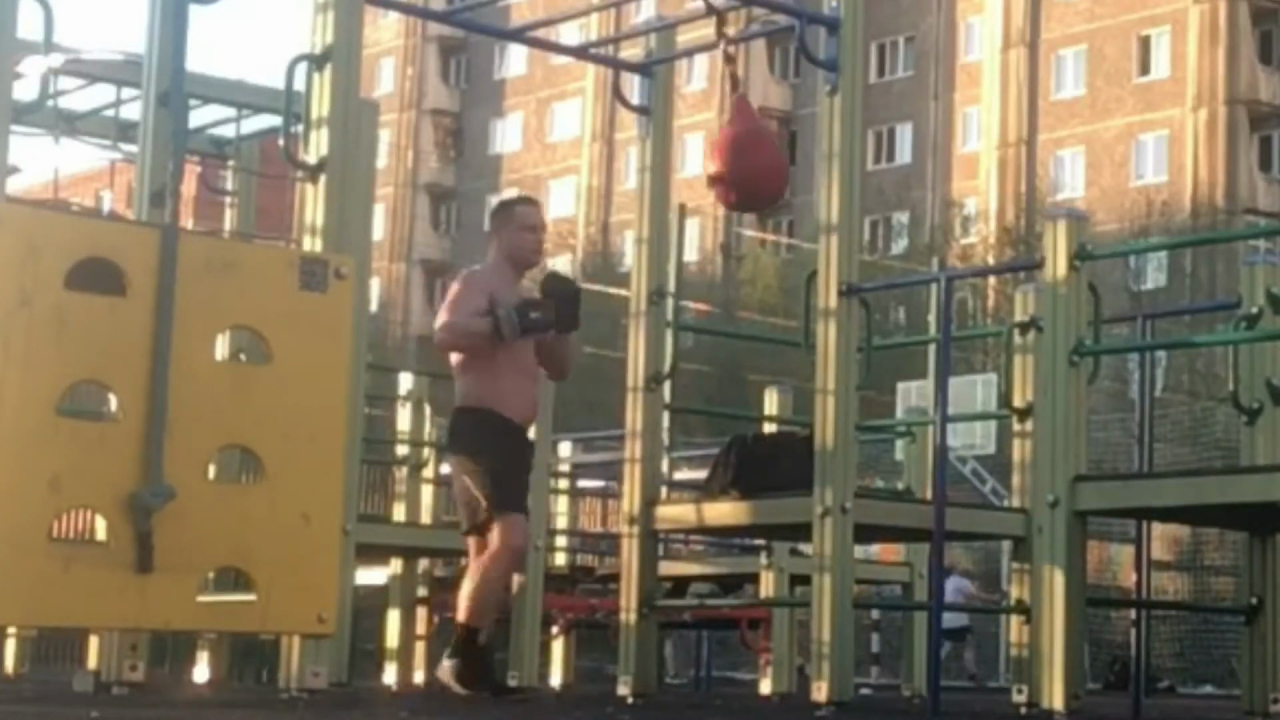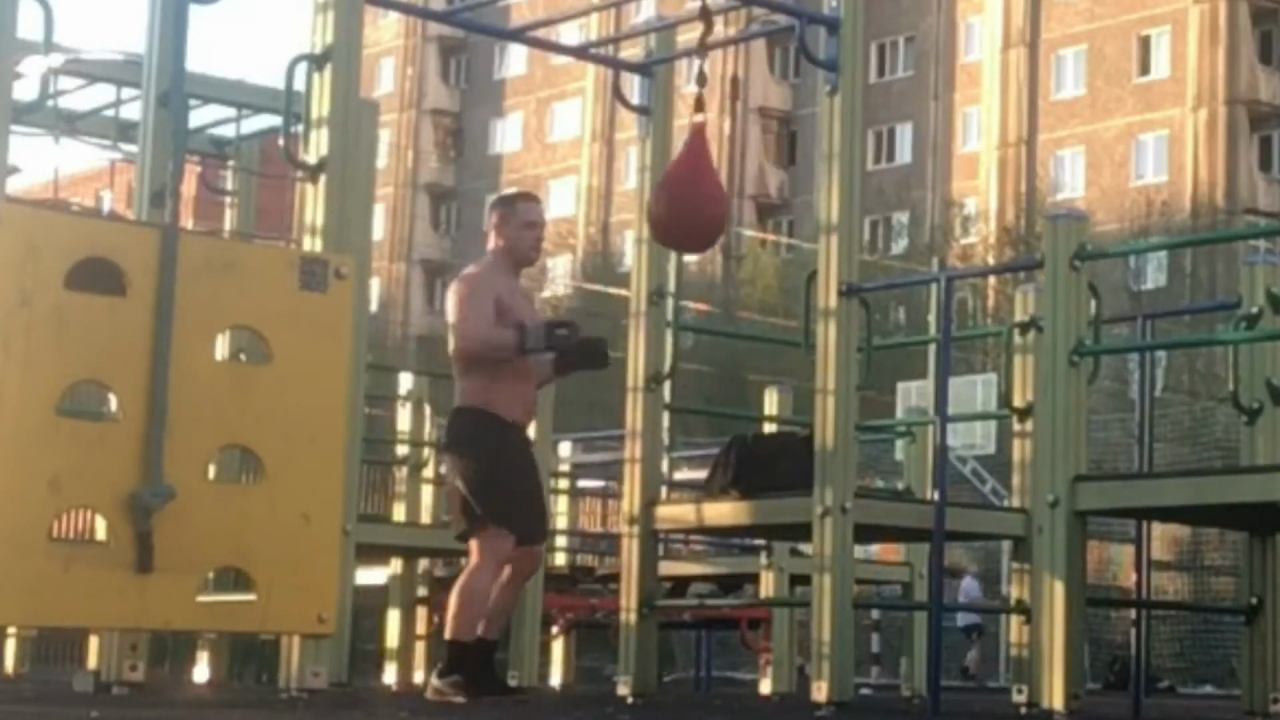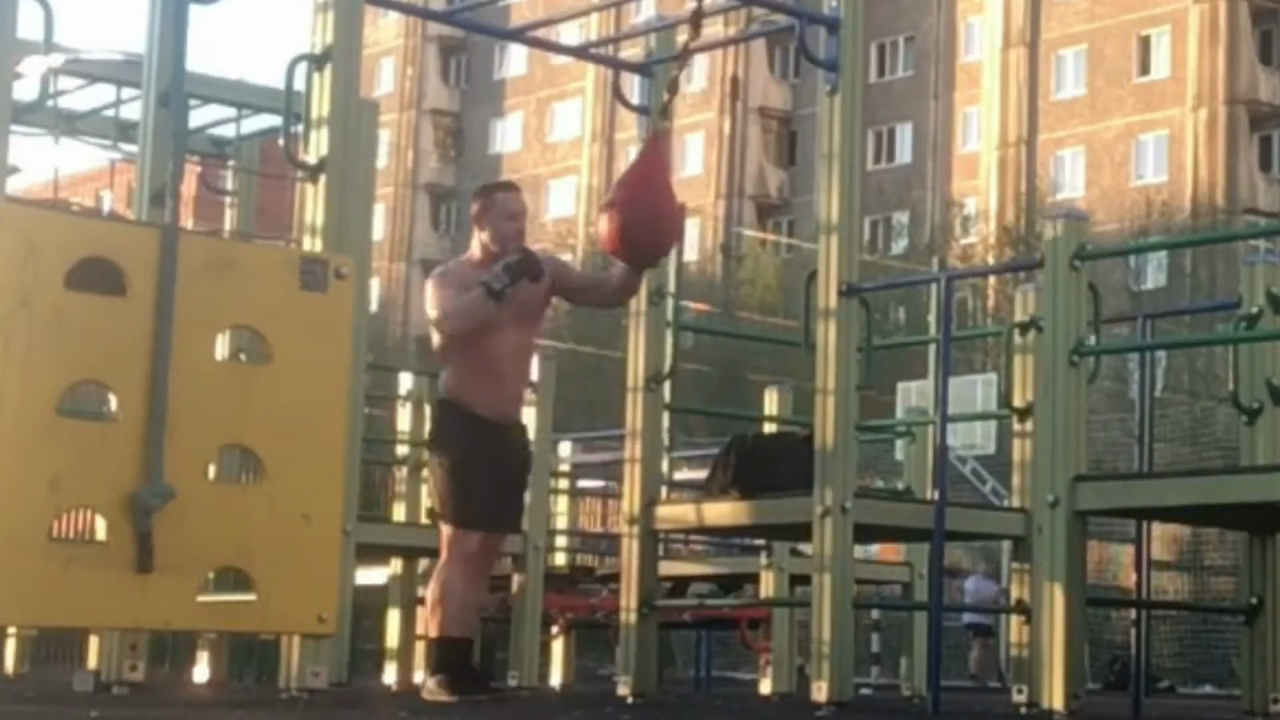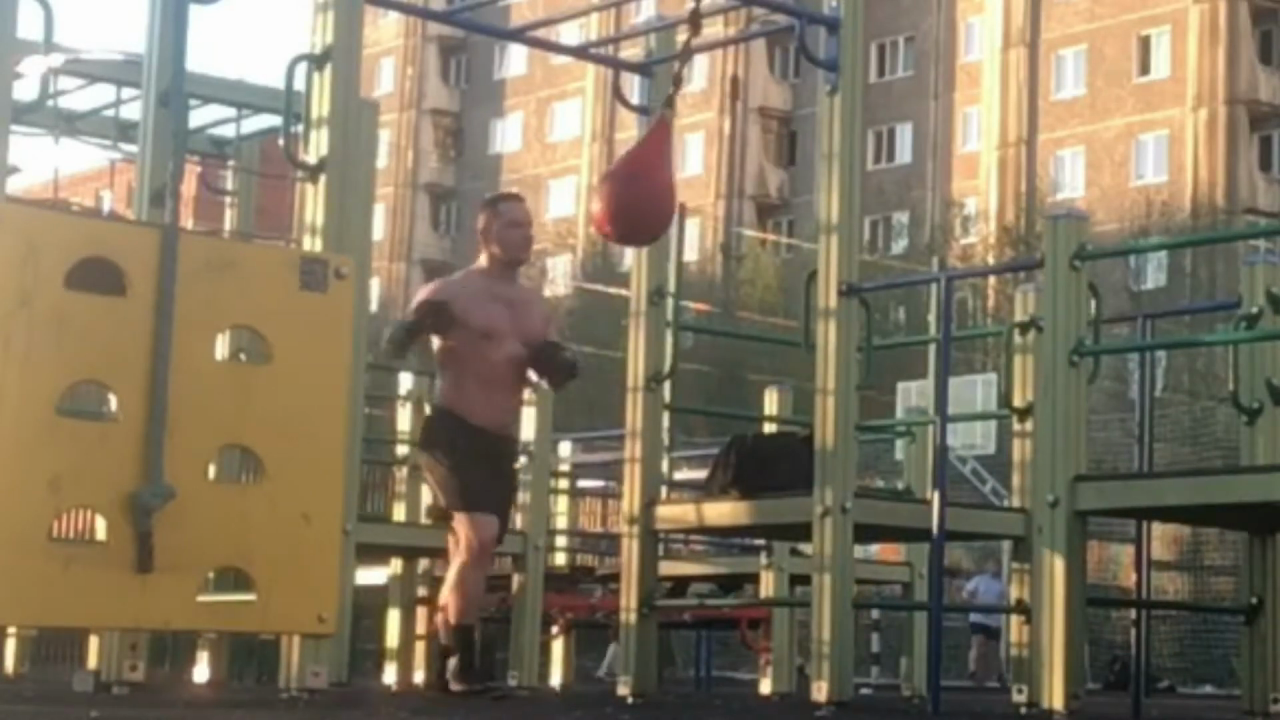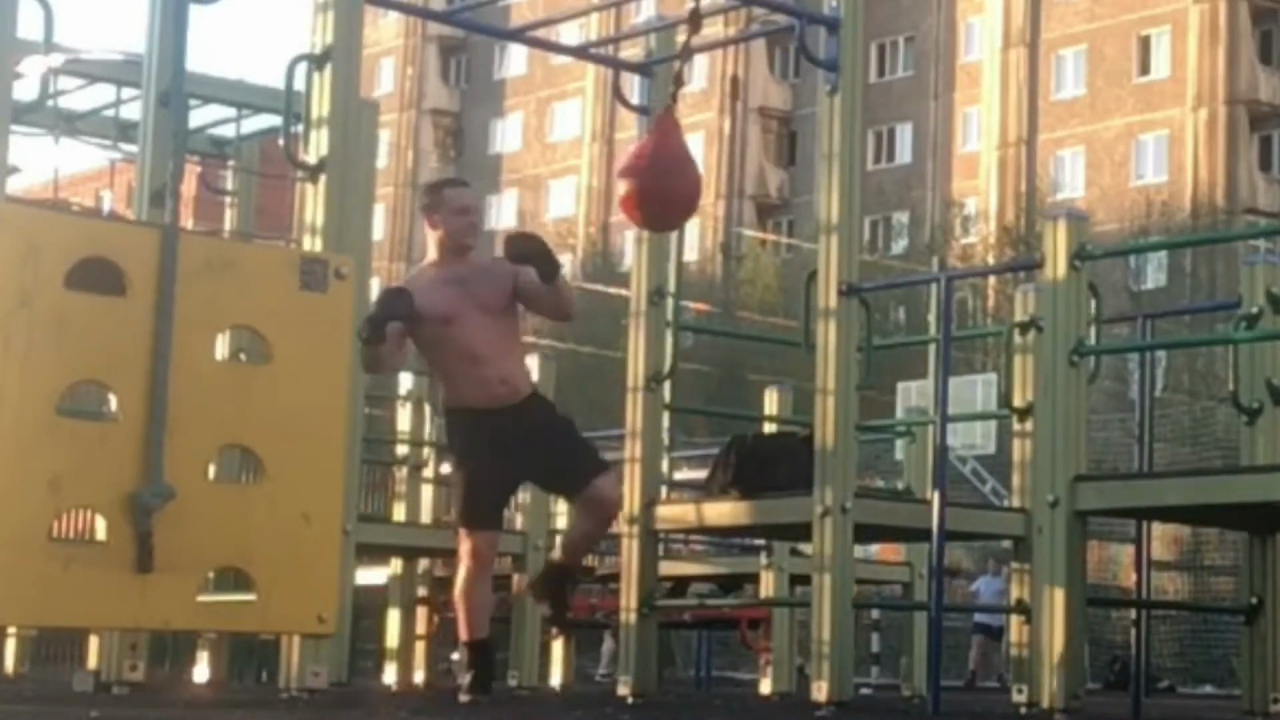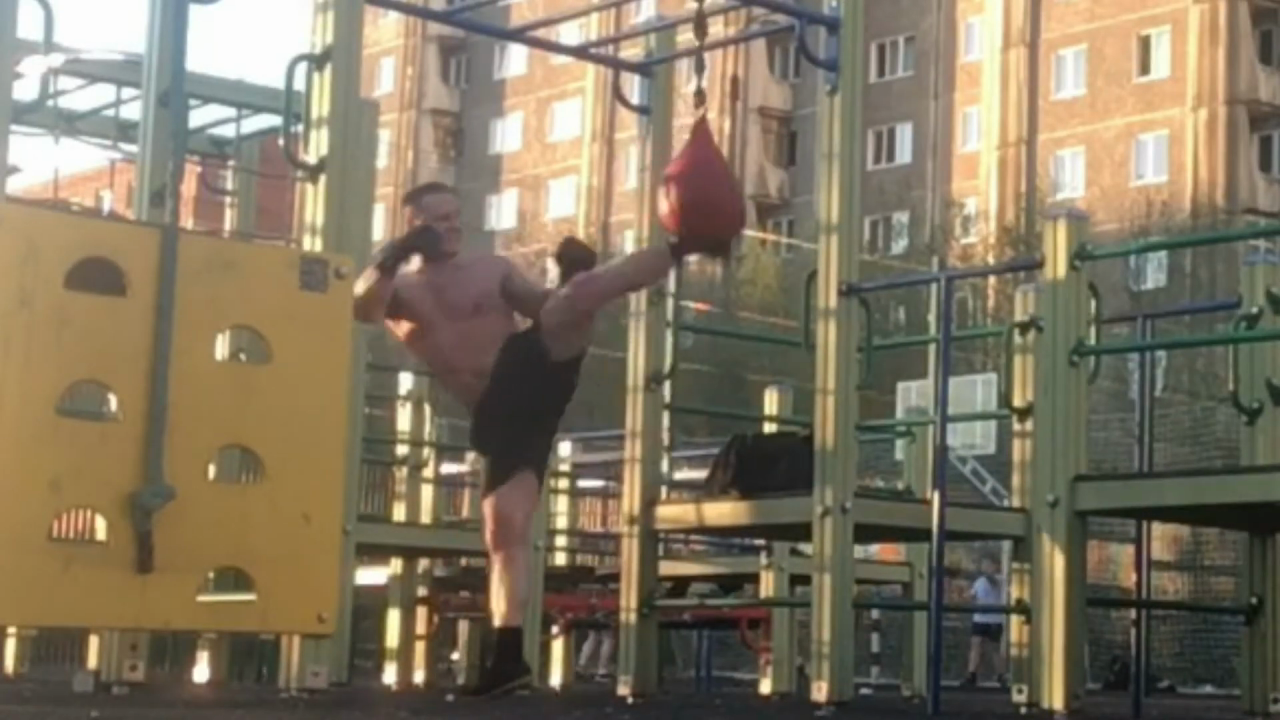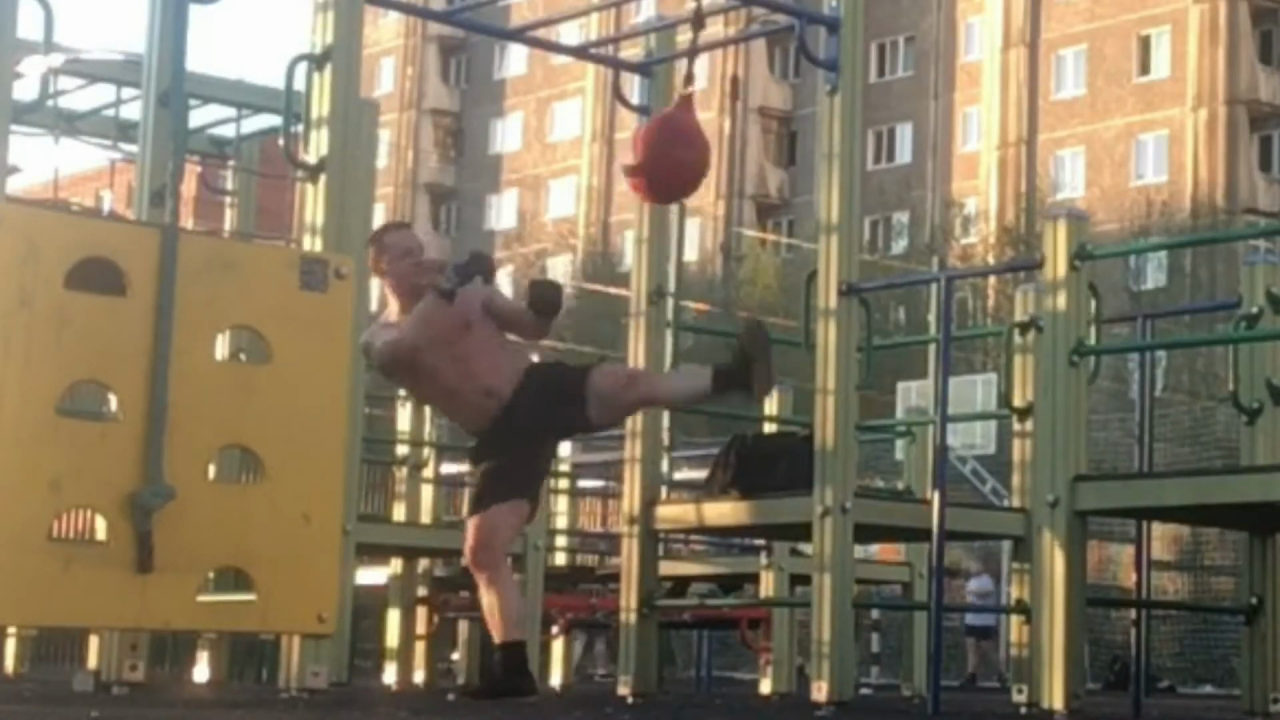
dt=0.2s
person 1, frame 1
left shoulder: (525, 297)
right shoulder: (477, 283)
left elbow: (559, 370)
right elbow: (446, 334)
left wrist: (563, 321)
right wrist: (508, 323)
left hip: (511, 439)
right hip: (480, 433)
left knee: (492, 554)
right knee: (510, 541)
left ankle: (472, 660)
right ankle: (459, 653)
person 1, frame 2
left shoulder: (515, 295)
right shoulder: (476, 282)
right elbow: (465, 345)
left wrist: (567, 358)
right wrist: (538, 339)
left hip: (506, 440)
right hip: (481, 434)
left knee: (523, 557)
right knee: (492, 554)
left ankle: (477, 664)
right ankle: (449, 671)
person 1, frame 3
left shoulder: (542, 270)
right shoulder: (450, 279)
left elbow: (604, 292)
right elbow: (448, 331)
left wrist: (633, 269)
right wrist: (500, 283)
left hip: (506, 432)
right hip: (461, 427)
left knee: (485, 552)
right knee: (460, 548)
left ankle: (459, 664)
right ankle: (440, 671)
person 1, frame 4
left shoulder: (532, 303)
right shoulder: (452, 292)
left elbow: (552, 374)
right elbow: (397, 347)
left wrist: (558, 364)
right wrist: (415, 325)
left hip: (500, 447)
right hip: (452, 438)
left knee: (475, 554)
right knee: (478, 541)
left ankle: (449, 650)
right ankle: (461, 654)
person 1, frame 5
left shoulder: (504, 268)
right shoulder: (411, 293)
left elbow: (563, 310)
right elbow: (379, 366)
left wrist: (549, 272)
right wrist: (381, 325)
left hip: (532, 411)
right hip: (475, 427)
left knee: (606, 496)
right knee: (476, 552)
left ankle: (558, 576)
right ankle: (477, 669)
person 1, frame 6
left shoulder: (491, 268)
right shoulder: (396, 290)
left elbow: (548, 310)
right elbow: (362, 305)
left wrist: (571, 280)
right wrist: (390, 257)
left hip: (540, 366)
right hip: (500, 411)
left knee: (584, 295)
right knee: (505, 533)
left ankle: (684, 245)
right ankle: (507, 660)
person 1, frame 7
left shoulder: (469, 290)
right shoulder: (380, 338)
left elbow: (530, 326)
right elbow: (411, 343)
left wrist: (543, 307)
right wrist: (449, 284)
left hip: (540, 392)
right hip: (501, 436)
left knee: (625, 383)
right knee: (483, 551)
left ankle: (733, 375)
right ankle: (512, 669)
